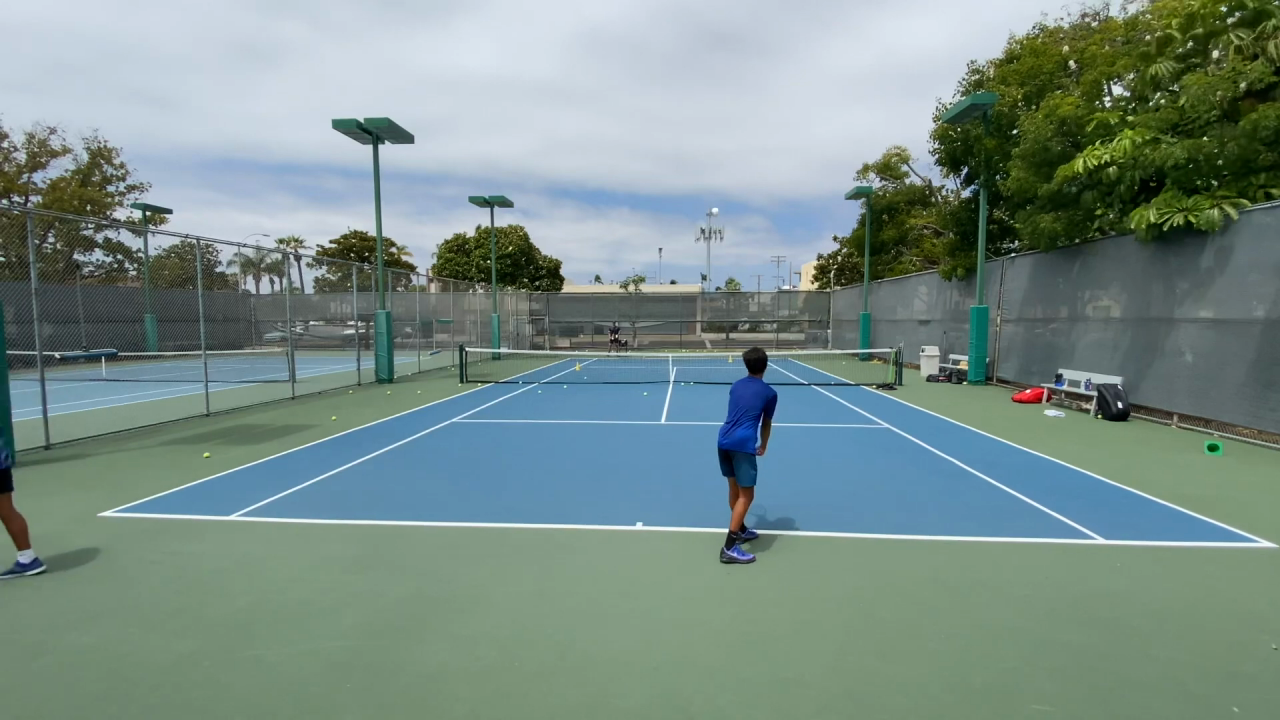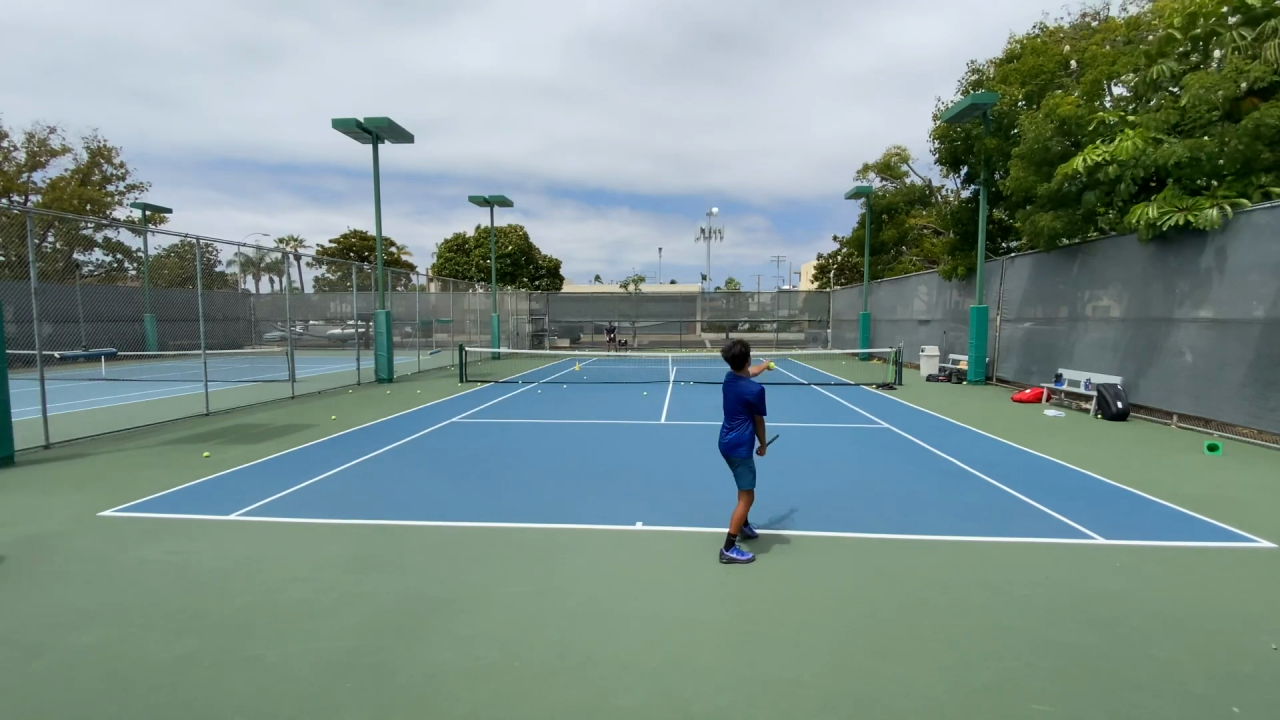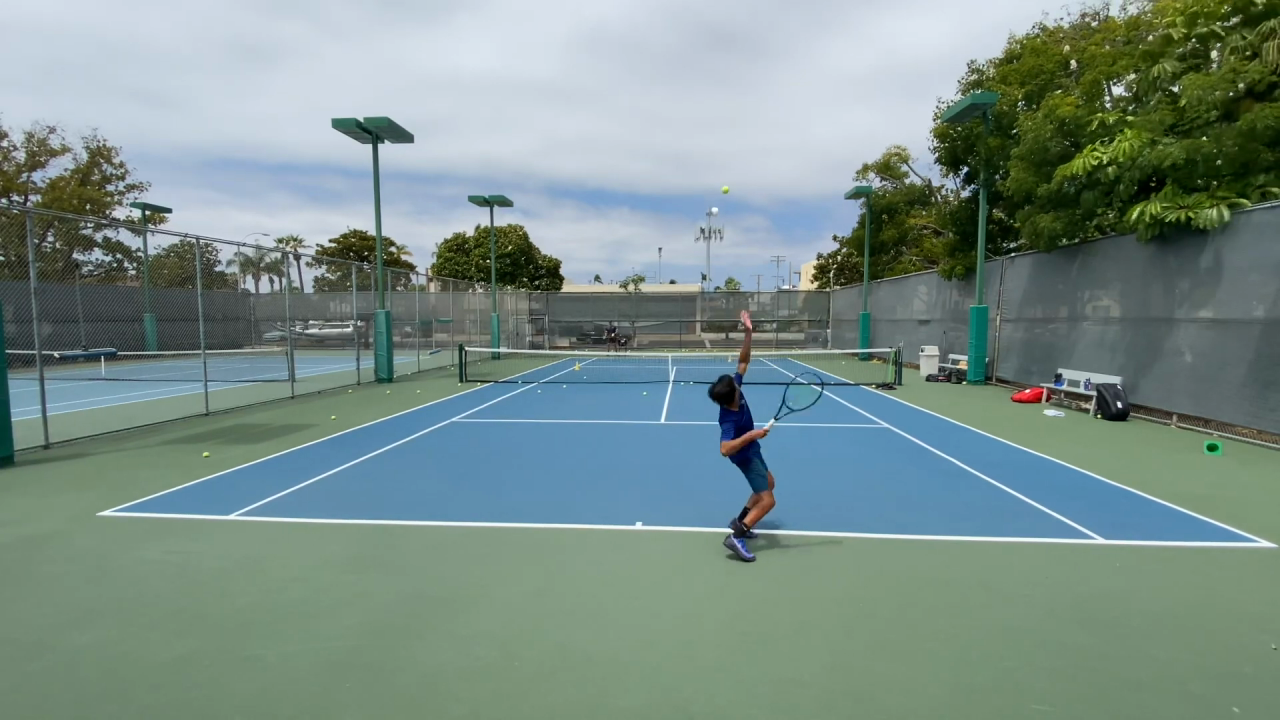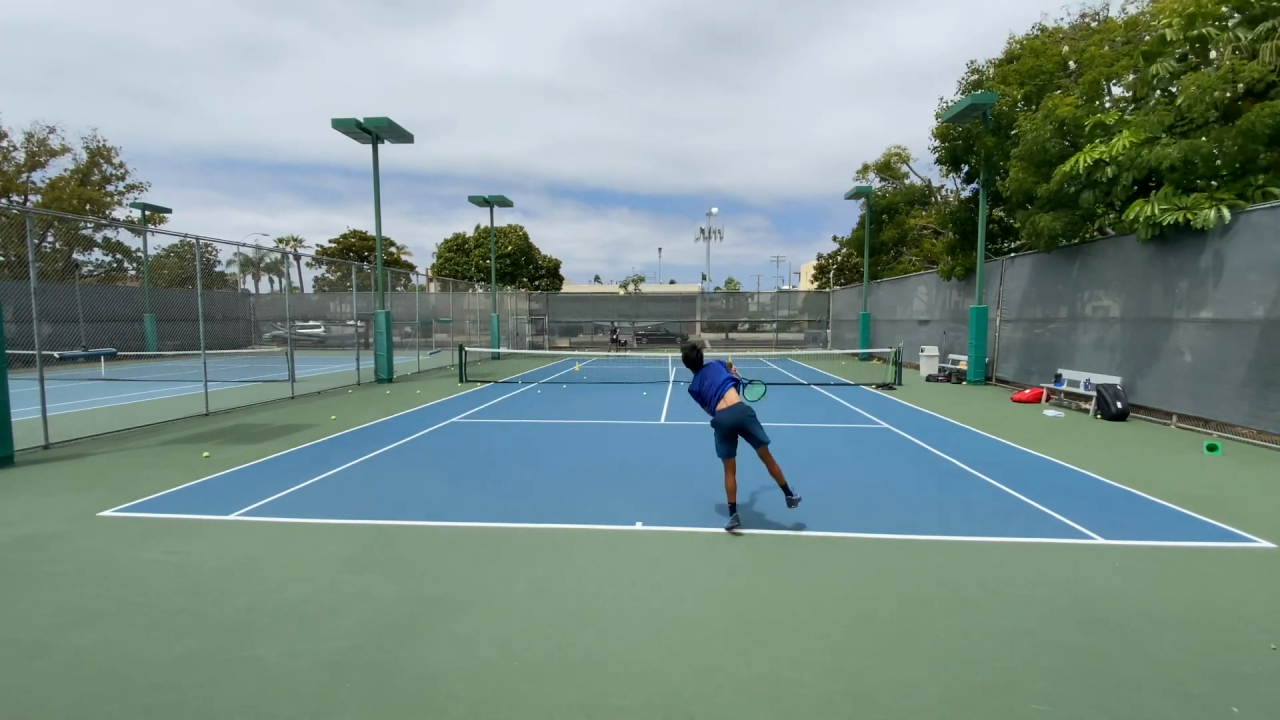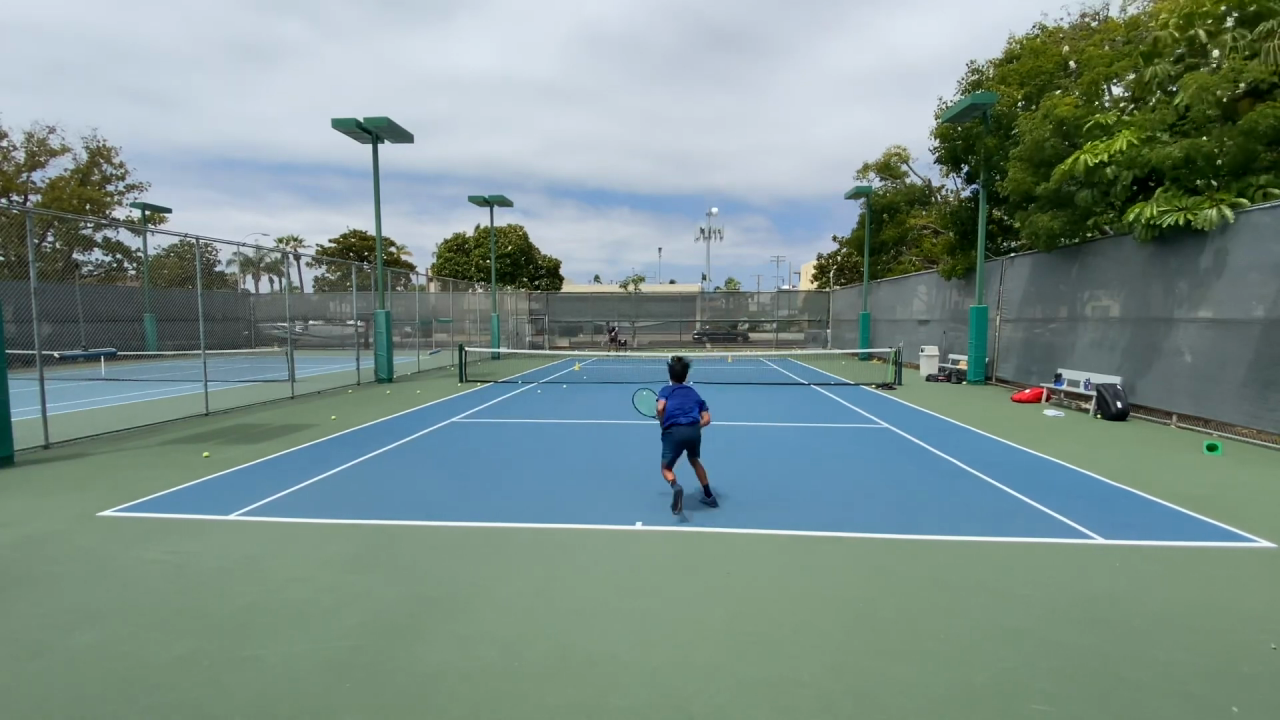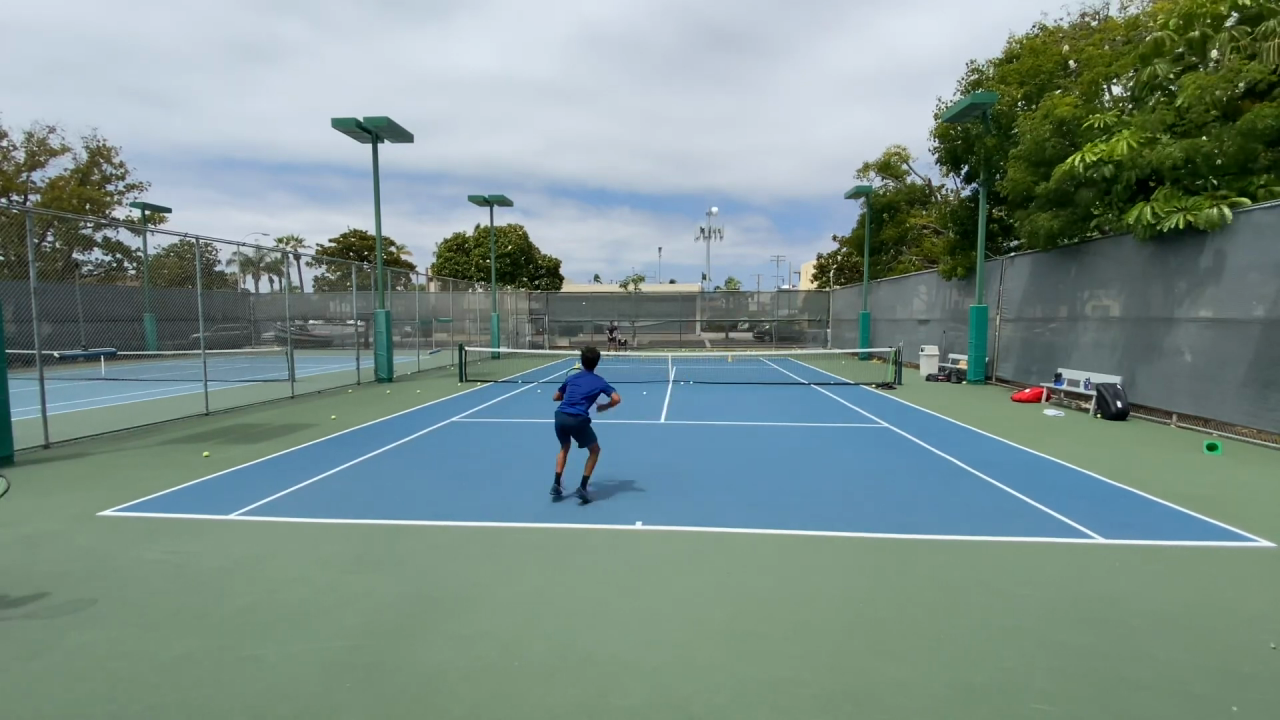
dt=0.5s
person 1, frame 1
left shoulder: (736, 386)
right shoulder: (769, 393)
right elbow: (766, 424)
right wrist: (763, 446)
left hip: (724, 440)
right hip: (743, 444)
left knee: (734, 488)
right knee: (746, 495)
left ankle: (740, 530)
right ankle: (729, 548)
person 1, frame 2
left shoulder: (728, 380)
right shoulder: (755, 390)
left elbow: (747, 371)
right elbow: (759, 423)
left wrist: (762, 367)
right wrist: (763, 445)
left hip: (727, 443)
right hip: (740, 448)
left knee: (748, 487)
right knee: (747, 496)
left ankle: (743, 528)
right ankle: (729, 549)
person 1, frame 3
left shoulder: (732, 391)
right shoulder: (729, 419)
left elbow: (743, 361)
right elbow: (725, 450)
left wrist: (748, 332)
right wrist: (751, 435)
left hip: (749, 451)
right hip: (747, 456)
left knee: (768, 483)
right knee: (767, 501)
left ankle: (740, 521)
right ankle: (736, 537)
person 1, frame 4
left shoulder: (693, 387)
right shoulder: (715, 365)
left elbow: (710, 410)
right elbow: (732, 369)
right wrist: (735, 375)
left hip: (721, 419)
right hip: (741, 412)
left knee: (729, 470)
right knee: (766, 455)
left ankle: (733, 516)
right ankle: (789, 495)
person 1, frame 5
left shoulder: (666, 391)
right shoulder: (694, 393)
left elbow: (660, 409)
right elbow: (707, 420)
left wrist: (662, 423)
left hip: (674, 432)
right hip: (693, 431)
left knee: (666, 469)
right knee: (694, 461)
left ankle: (676, 487)
right ankle: (709, 496)
person 1, frame 6
left shoulder: (572, 378)
right shoulder: (599, 381)
left elbow: (556, 397)
right elbow: (616, 398)
right wrist: (605, 406)
left hip: (560, 417)
right hip: (578, 419)
left knee: (565, 449)
right knee: (594, 451)
left ankle: (557, 484)
right ankle: (582, 488)
